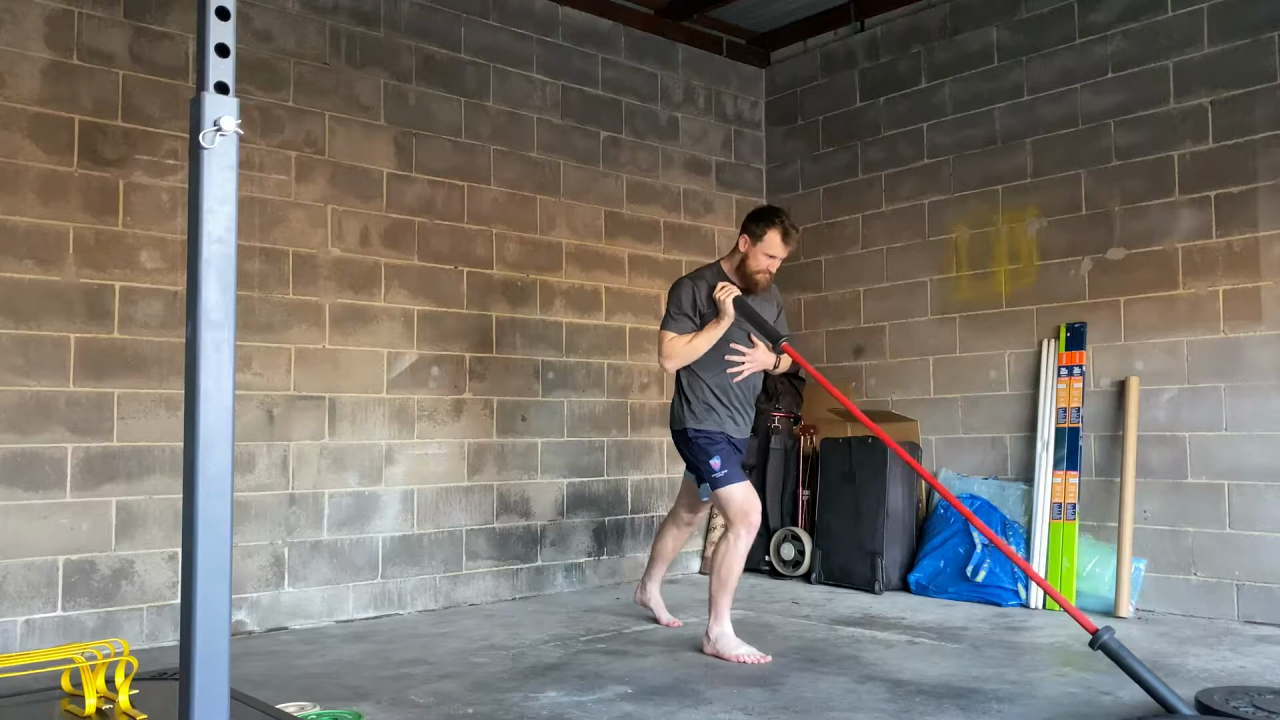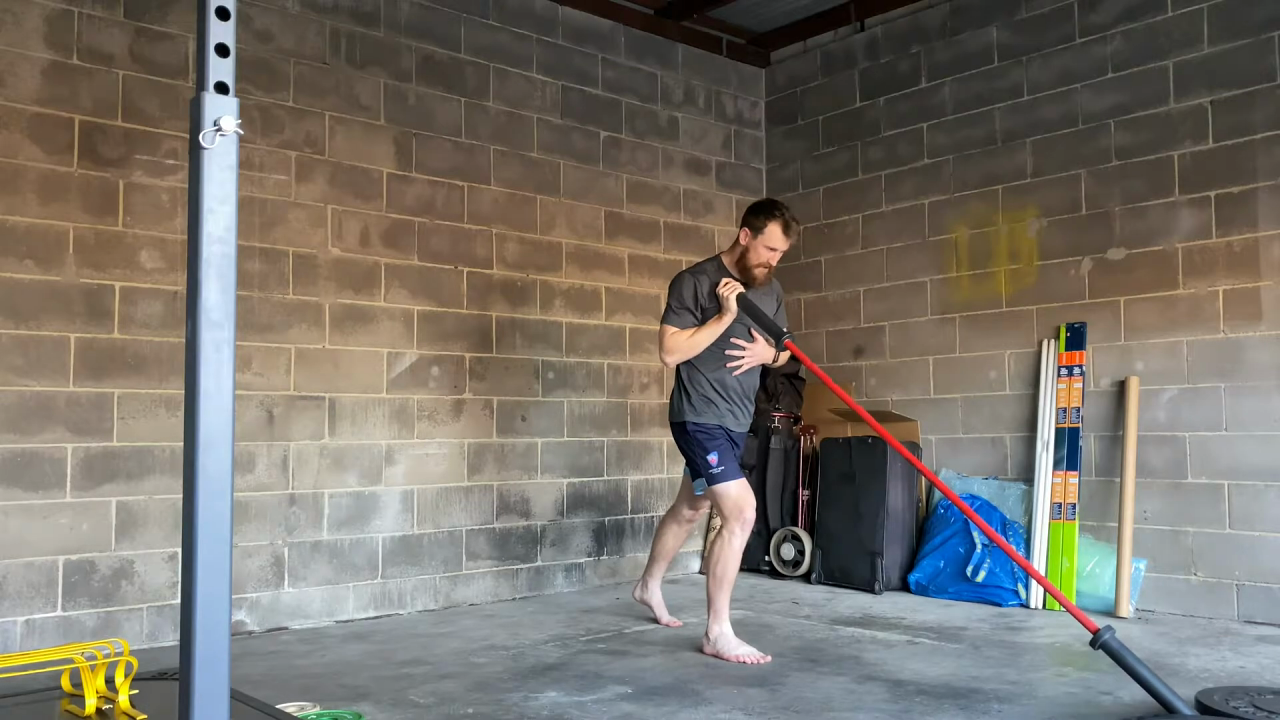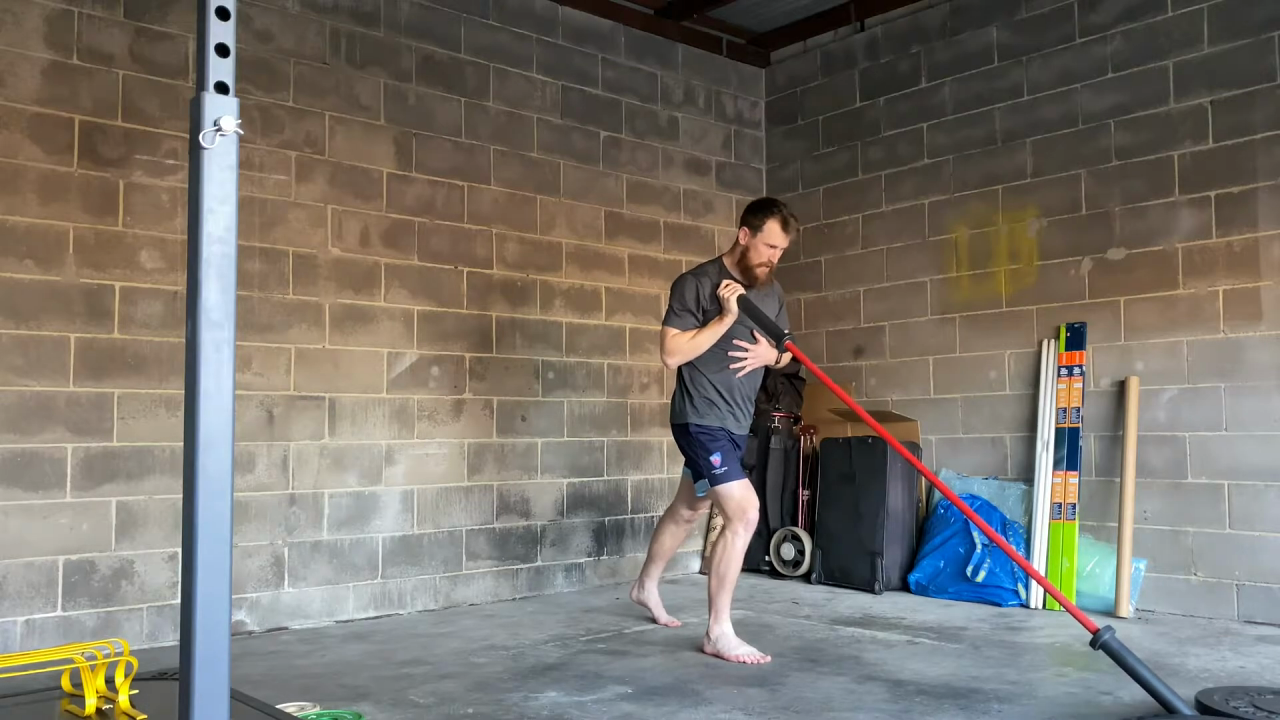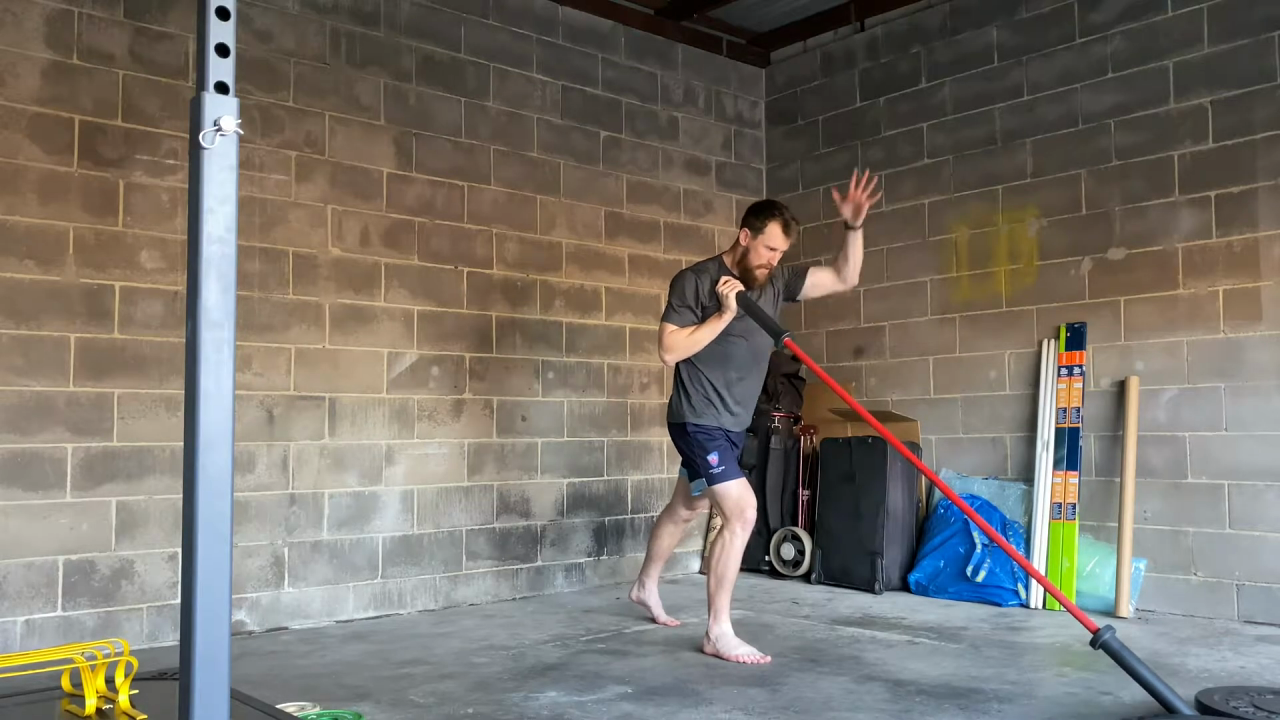
dt=0.5s
person 1, frame 1
left shoulder: (769, 295)
right shoulder: (693, 287)
left elbow: (786, 356)
right elbow: (669, 357)
left wrist: (770, 358)
right wrist: (722, 320)
left hip: (736, 425)
right hip: (701, 424)
left knee: (688, 512)
right knee: (746, 516)
left ankle: (649, 587)
right ankle: (718, 632)
person 1, frame 2
left shoulder: (770, 288)
right shoulder: (694, 281)
left elbow: (784, 348)
right elbow: (670, 351)
left wrist: (770, 352)
right wrist: (724, 315)
left hip: (735, 419)
right hip: (700, 417)
left knee: (690, 508)
right knee: (741, 512)
left ankle: (649, 585)
right ankle: (717, 633)
person 1, frame 3
left shoulder: (771, 289)
right shoulder: (696, 283)
left elbow: (786, 348)
right elbow: (672, 353)
left wrist: (773, 355)
right wrist: (726, 317)
left hip: (736, 422)
right hip: (702, 419)
left knee: (688, 509)
right knee: (744, 513)
left ankle: (647, 585)
right ankle: (719, 632)
person 1, frame 4
left shoulder: (776, 281)
right shoulder: (695, 281)
left elbow: (845, 278)
right elbow: (670, 349)
left wrist: (852, 224)
right wrist: (722, 315)
left hip: (733, 425)
right hip: (699, 422)
left knee: (685, 507)
right knee: (742, 512)
left ankle: (645, 586)
right ankle: (718, 634)
